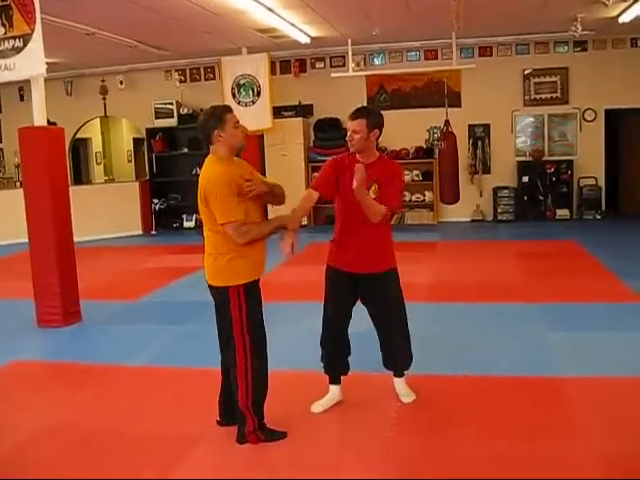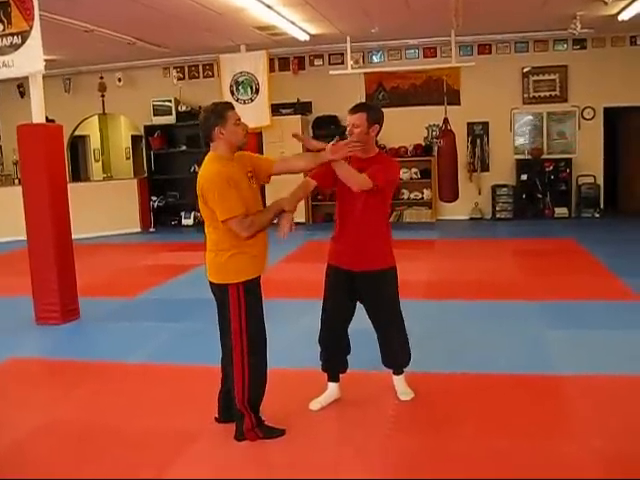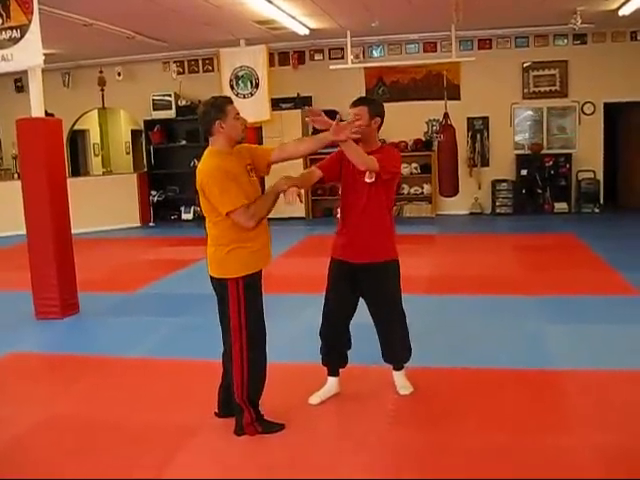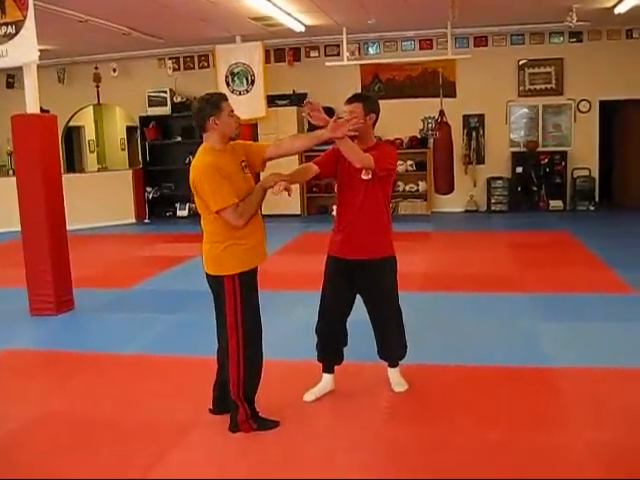
dt=0.2s
person 1, frame 1
left shoulder: (237, 167)
right shoulder: (218, 176)
left elbow: (276, 196)
right elbow: (239, 234)
left wrist: (266, 191)
right wrist: (279, 223)
left hip: (236, 273)
right hip: (233, 275)
left knee: (235, 346)
right knee: (249, 350)
left ankle: (230, 411)
right ankle: (251, 426)
person 1, frame 2
left shoulder: (243, 161)
right shoulder: (215, 174)
left elbow: (288, 165)
right elbow: (244, 228)
left wrist: (326, 155)
right wrist: (279, 207)
left hip: (242, 270)
right hip: (233, 273)
left knee: (238, 344)
right knee: (247, 347)
left ankle: (229, 409)
right ankle: (248, 423)
person 1, frame 3
left shoulder: (243, 154)
right shoulder: (214, 169)
left elbow: (287, 150)
right elbow: (248, 218)
left wrist: (330, 137)
right wrist: (276, 189)
left hip: (244, 264)
right hip: (234, 267)
left knee: (239, 339)
right knee: (247, 341)
left ankle: (229, 403)
right ankle: (248, 418)
person 1, frame 4
left shoulder: (237, 151)
right shoulder: (207, 166)
left elbow: (282, 147)
right elbow: (237, 217)
left wrist: (326, 134)
right wrist: (263, 185)
left hip: (240, 260)
right hip: (229, 264)
left knee: (233, 336)
right knee: (242, 339)
left ankle: (224, 399)
right ankle: (243, 415)
person 2, frame 1
left shoulder: (392, 171)
right shoulder: (338, 164)
left elbow: (377, 216)
right elbow: (310, 197)
left wrist: (361, 189)
right wrist: (290, 229)
left hip: (378, 264)
right hip: (340, 263)
left knee: (392, 323)
right knee: (333, 327)
left ankle: (400, 379)
right ankle: (334, 389)
person 2, frame 2
left shoulder: (388, 165)
right shoulder: (339, 160)
left elbow: (358, 183)
right elbow: (309, 183)
left wrist: (325, 151)
left hip: (377, 262)
right hip: (340, 260)
left knee: (389, 321)
right knee: (332, 324)
left ankle: (399, 377)
right ankle: (333, 386)
person 2, frame 3
left shoulder: (391, 156)
right shoulder: (343, 155)
left elbow: (365, 164)
right elbow: (315, 172)
right wrist: (295, 183)
left hip: (380, 256)
right hip: (344, 254)
left knee: (390, 316)
right knee: (333, 319)
left ankle: (398, 372)
right ankle: (332, 380)
person 2, frame 4
left shoulder: (387, 153)
right shoulder: (339, 152)
left elbow: (361, 161)
right elbow: (311, 169)
left wrist: (330, 128)
right wrist: (287, 178)
left hip: (377, 253)
right hip: (340, 251)
left knee: (386, 314)
right knee: (330, 316)
left ankle: (394, 370)
right ankle: (328, 377)
